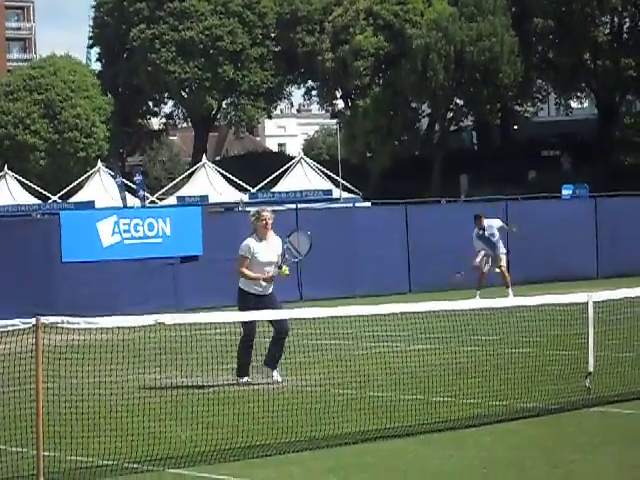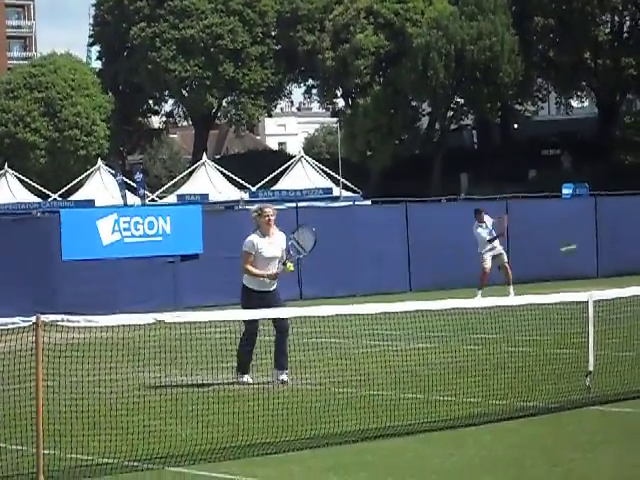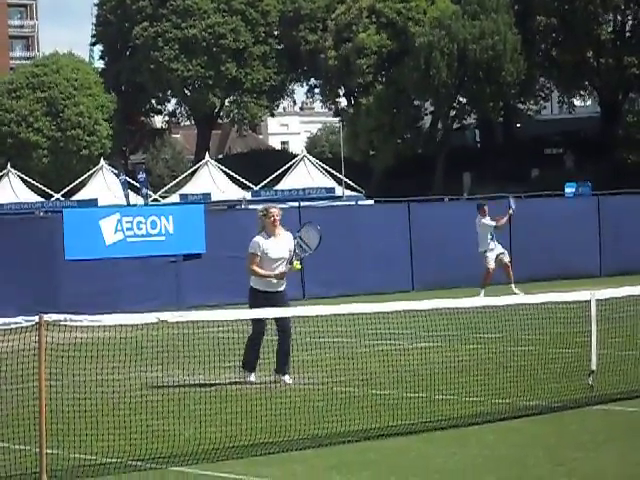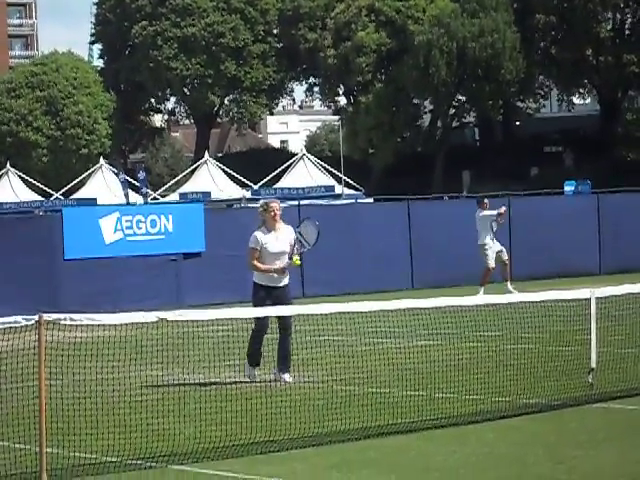
dt=0.1s
person 1, frame 1
left shoulder: (277, 241)
right shoulder: (249, 244)
right elbow: (241, 270)
right wrist: (261, 277)
left hip: (267, 294)
right hip: (248, 294)
left knee: (283, 329)
right knee: (249, 334)
left ankle: (271, 366)
right ankle: (242, 374)
person 1, frame 2
left shoulder: (281, 237)
right shoulder: (252, 240)
right elbow: (245, 267)
right wrist: (266, 274)
left hip: (271, 291)
right hip: (252, 291)
left knee: (283, 328)
right knee: (251, 331)
left ankle: (281, 370)
right ankle: (242, 372)
person 1, frame 3
left shoulder: (288, 237)
right shoulder: (258, 241)
right elbow: (252, 269)
right wrist: (273, 275)
left hip: (279, 291)
right hip: (259, 292)
left knee: (285, 330)
right knee: (258, 331)
left ankle: (282, 371)
right ankle: (249, 369)
person 1, frame 4
left shoulder: (288, 231)
right shoulder: (258, 236)
left elbow: (292, 255)
right elbow: (252, 264)
right wrist: (273, 269)
left hip: (282, 287)
right hip: (262, 287)
left knee: (286, 328)
right knee: (261, 327)
left ankle: (283, 371)
right ankle: (252, 365)
